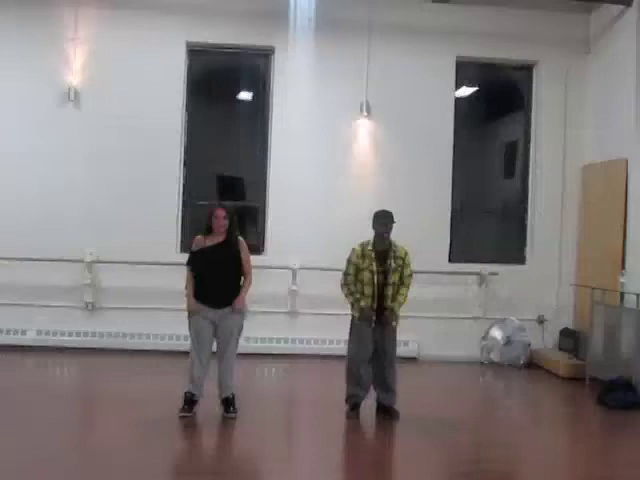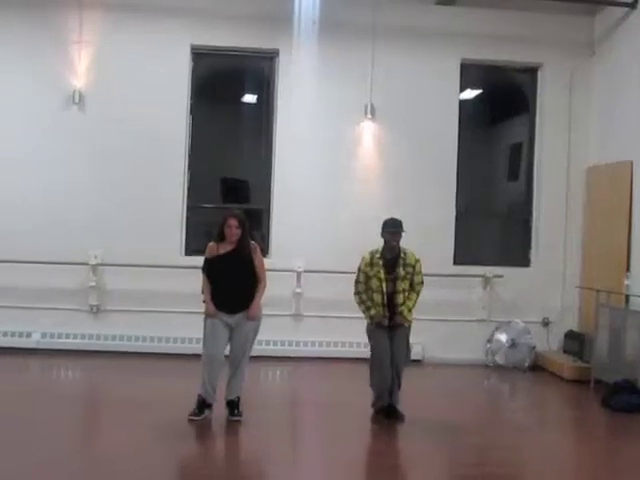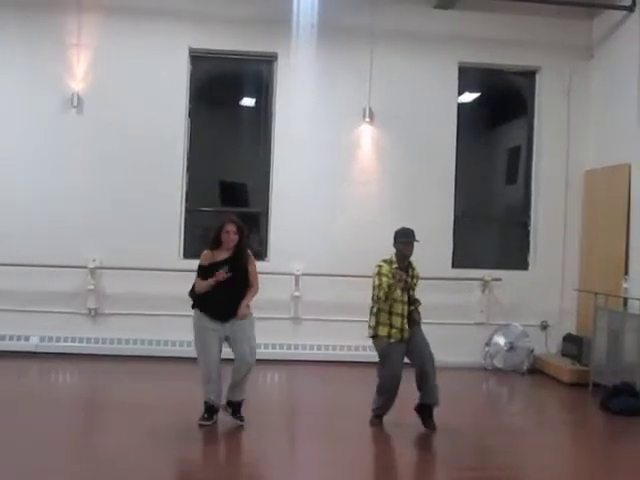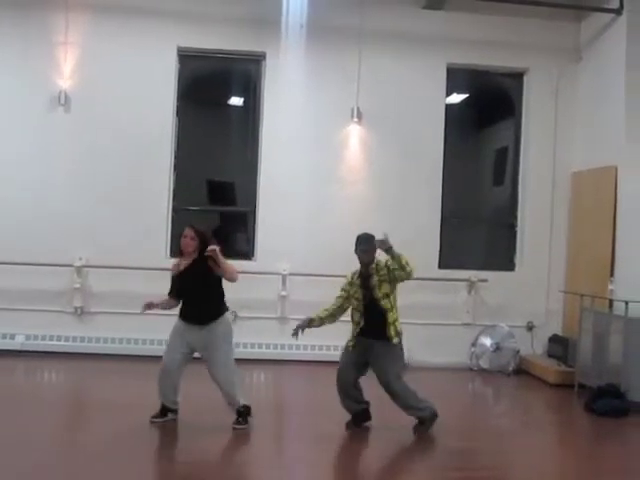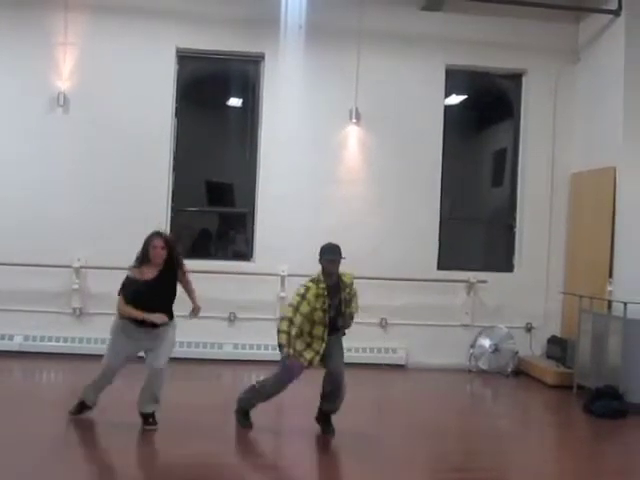
dt=0.7s
person 1, frame 1
left shoulder: (238, 243)
right shoulder: (199, 242)
left elbow: (247, 274)
right elbow: (191, 272)
left wrist: (242, 296)
right wrist: (189, 298)
left hip: (230, 307)
right hip: (202, 307)
left knee: (227, 353)
right knee: (199, 351)
left ankle: (228, 397)
right ankle: (192, 396)
person 1, frame 2
left shoulder: (252, 249)
right shoulder: (213, 248)
left elbow: (262, 280)
right elbow: (206, 278)
left wrist: (256, 304)
right wrist: (208, 302)
left hip: (246, 313)
right hip: (218, 312)
left knee: (240, 358)
right knee: (211, 355)
left ankle: (234, 400)
right ankle: (205, 400)
person 1, frame 3
left shoulder: (246, 256)
right shoulder: (208, 255)
left elbow: (254, 285)
right elbow: (198, 288)
left wrist: (246, 302)
right wrist: (215, 279)
left hip: (237, 317)
right hip: (207, 318)
left knee: (247, 358)
right knee: (209, 364)
left ankle: (234, 400)
right ankle: (212, 406)
person 1, frame 4
left shoulder: (209, 261)
right shoulder: (177, 267)
left elbow: (233, 277)
right elbow: (174, 301)
left wrist: (219, 258)
right wrist: (157, 304)
left hip: (215, 325)
right hip: (186, 325)
left knee: (221, 371)
right knee: (169, 365)
left ankle: (241, 409)
right ankle: (168, 407)
person 1, frame 5
left shoulder: (174, 268)
right shoulder: (135, 273)
left elbow: (186, 282)
right elbow: (122, 308)
left wrist: (194, 301)
right wrist: (149, 316)
left hip: (161, 331)
right hip: (129, 330)
left knee: (158, 368)
right knee: (108, 368)
left ankle: (147, 411)
right ankle: (87, 401)
person 2, frame 1
left shoulder: (401, 254)
right shoulder: (359, 252)
left elbow: (405, 284)
right elbow: (347, 282)
left wrist: (394, 308)
right wrist: (360, 305)
left hip: (387, 315)
right hip: (363, 314)
left knee: (387, 359)
right knee: (358, 357)
left ankle: (386, 403)
right ankle: (354, 402)
person 2, frame 2
left shoulder: (412, 260)
right shoulder: (369, 260)
left elbow: (416, 290)
right elbow: (360, 291)
left wrist: (404, 313)
right wrist: (372, 314)
left hip: (400, 320)
right hip: (377, 320)
left knee: (397, 362)
right knee: (380, 361)
left ankle: (391, 404)
right ankle: (380, 405)
person 2, frame 3
left shoulder: (413, 270)
right shoulder: (385, 267)
right elbow: (380, 296)
left wrist: (414, 309)
right wrist: (395, 281)
left hip: (409, 325)
right hip: (386, 329)
left knee: (426, 360)
right knee: (391, 372)
left ankle: (426, 407)
right ankle: (379, 410)
person 2, frame 4
left shoulder: (386, 268)
right shoulder: (352, 280)
left elbow: (407, 273)
right elbow: (335, 311)
left wrist: (391, 251)
right wrist: (310, 321)
left hip: (386, 338)
right hip: (361, 338)
left knee: (392, 381)
right knee: (345, 375)
left ankle: (426, 414)
right ankle: (360, 412)
person 2, frame 5
left shoulder: (347, 281)
right shoulder: (309, 288)
left elbow: (352, 301)
right elbow: (287, 320)
left wrist: (349, 317)
right wrist: (288, 352)
left hip: (331, 335)
right hip: (306, 339)
left knee: (336, 375)
right knee: (281, 379)
left ankle: (325, 415)
right ankle: (243, 406)
